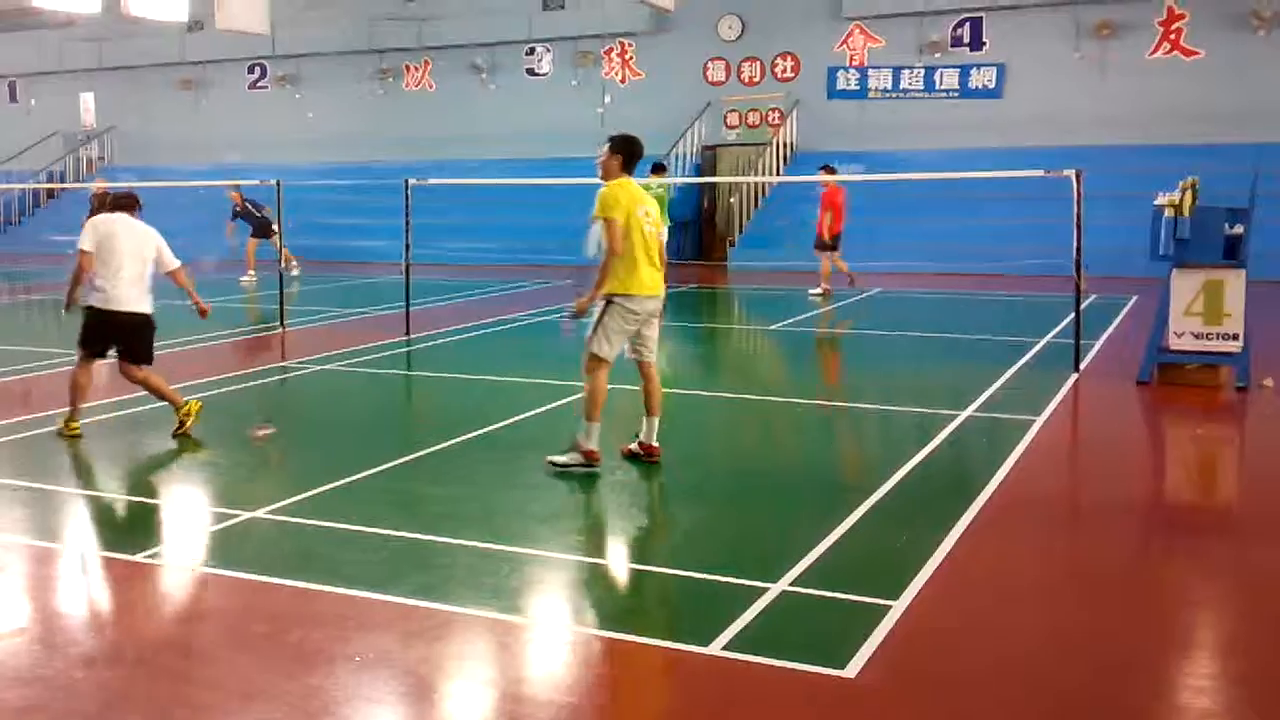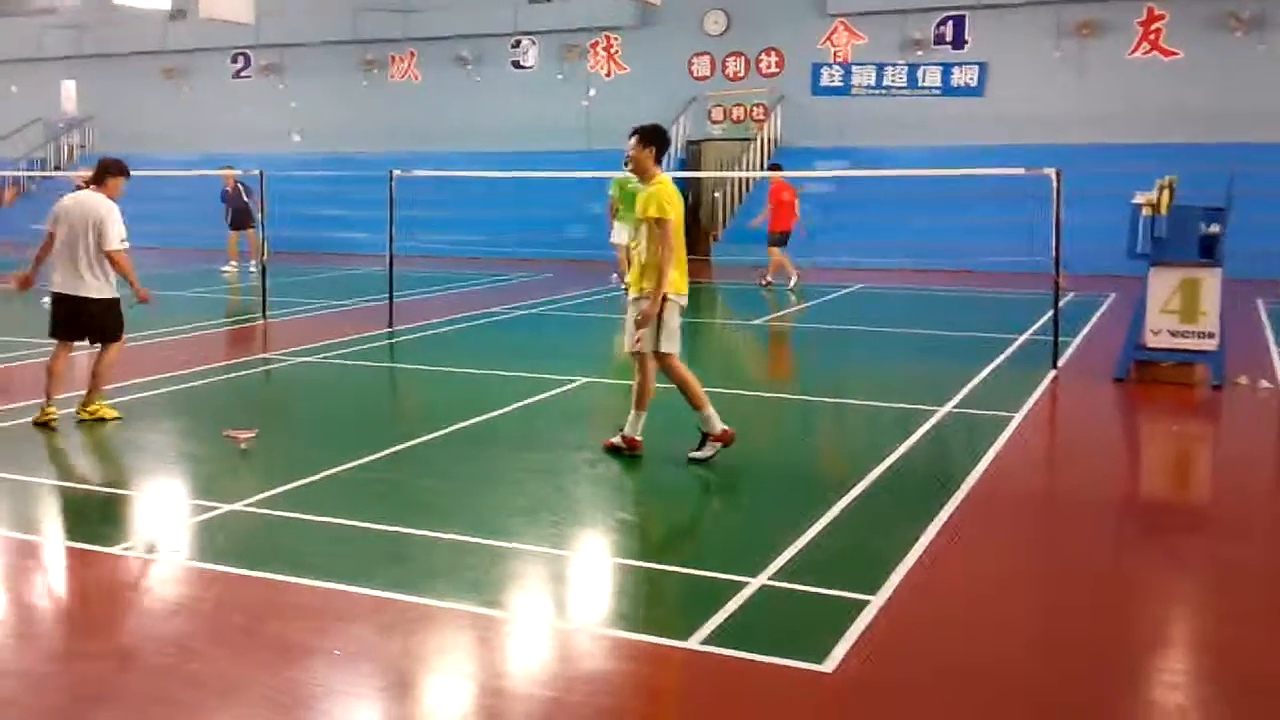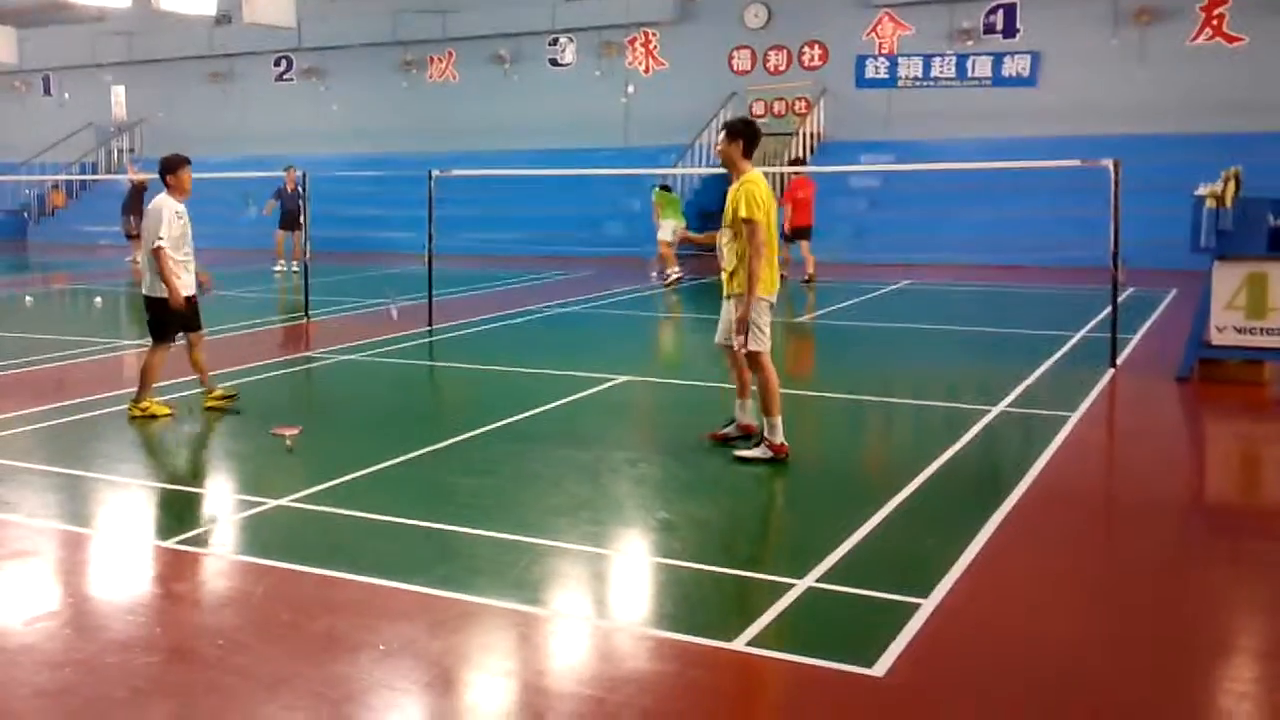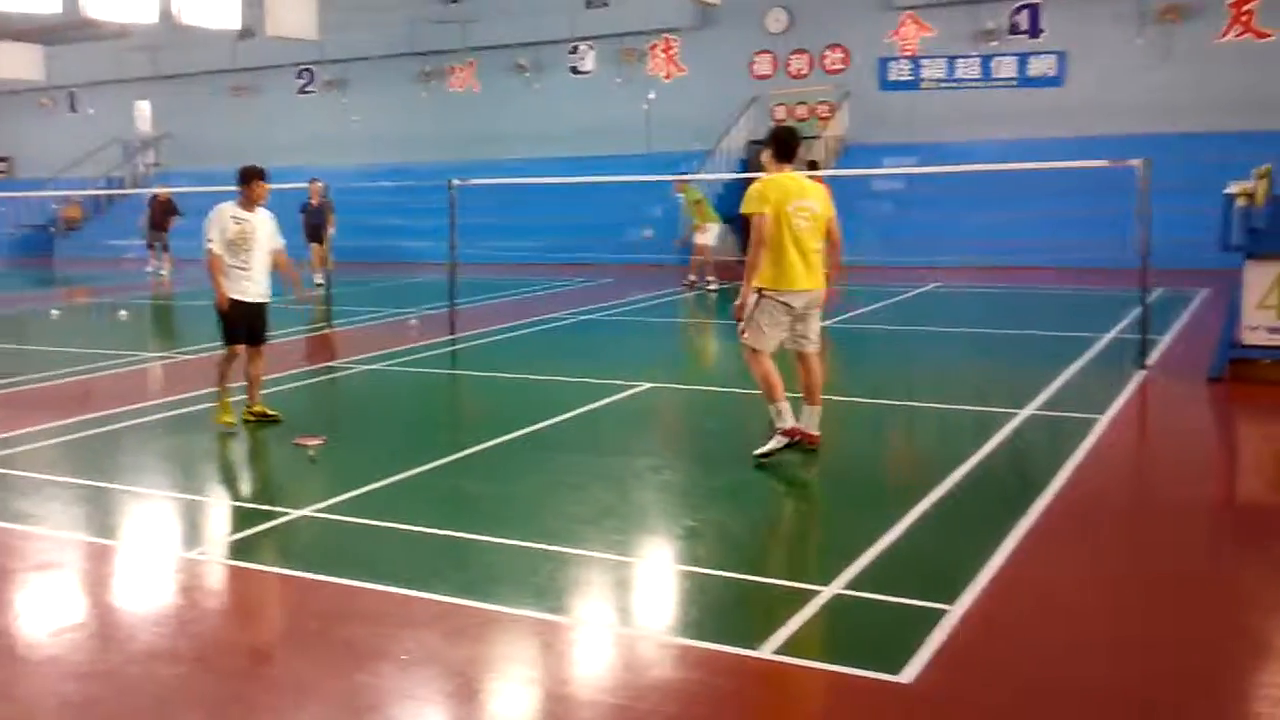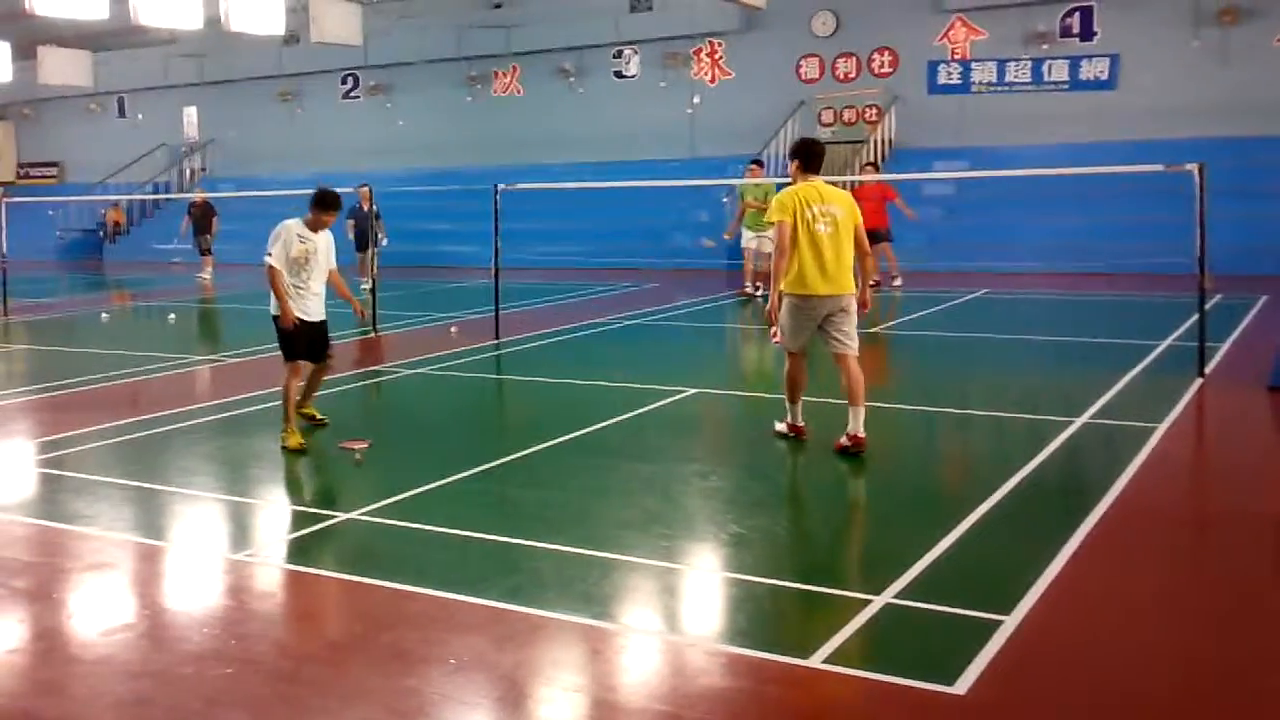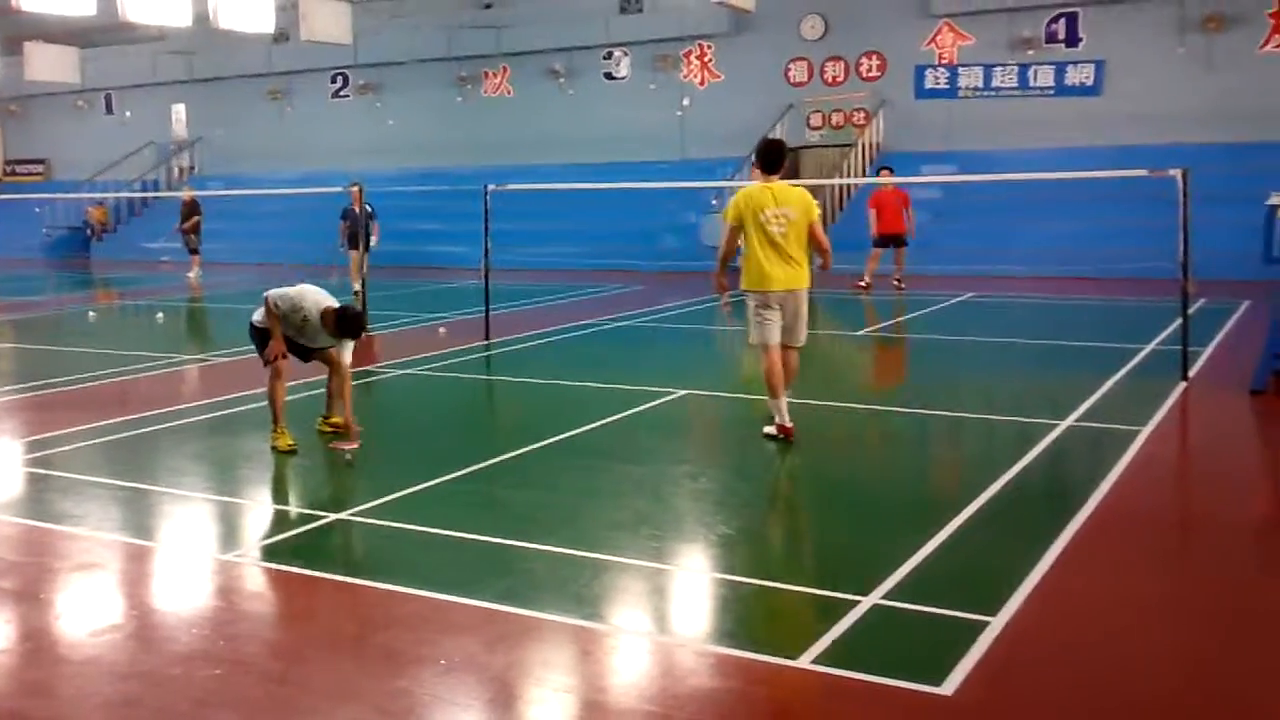
dt=0.5s
person 1, frame 1
left shoulder: (612, 193)
right shoulder: (648, 199)
left elbow: (614, 249)
left wrist: (593, 295)
left hip: (624, 292)
right hip: (652, 292)
left knee: (596, 366)
right knee: (647, 365)
left ankle: (587, 448)
right ankle: (650, 443)
person 1, frame 2
left shoulder: (660, 191)
right shoulder: (651, 190)
left elbow: (668, 250)
left wrist: (654, 300)
right wrist: (638, 294)
left hip: (660, 291)
right hip: (644, 289)
left knee: (668, 363)
right knee: (642, 361)
left ankle: (716, 430)
right ankle: (631, 436)
person 1, frame 3
left shoulder: (748, 188)
right shoulder: (745, 184)
left elbow: (757, 249)
left wrist: (747, 302)
right wrist: (697, 237)
left hip: (750, 287)
right hip: (742, 284)
left knee: (757, 359)
right knee: (735, 351)
left ankle: (775, 442)
right ankle: (745, 422)
person 1, frame 4
left shoulder: (763, 187)
right shoulder: (818, 190)
left elbow: (759, 242)
right elbow: (835, 242)
left wrist: (745, 291)
right wrist: (832, 281)
left hip: (776, 287)
right hip: (812, 286)
left knee: (756, 352)
right knee: (809, 355)
left ankle: (785, 426)
right ankle: (810, 429)
person 1, frame 5
left shoulder: (787, 198)
right shoulder: (845, 198)
left elbow: (782, 249)
right elbow: (864, 250)
left wrist: (773, 296)
right wrist: (864, 290)
left hip: (801, 292)
right hip: (842, 292)
left knee: (795, 355)
right knee: (847, 358)
left ankle: (794, 423)
right ankle: (856, 431)
person 1, frame 6
left shoulder: (743, 199)
right shoulder: (803, 197)
left elbow: (728, 247)
right elbow: (823, 245)
left wrist: (720, 274)
right wrist: (827, 263)
left hip: (761, 286)
right hip: (796, 284)
left knee: (771, 351)
right knee: (791, 348)
left ankle: (783, 423)
right ankle: (781, 412)
person 2, frame 1
left shoulder: (97, 223)
right shoulder: (150, 233)
left elbow: (83, 264)
right elbow: (175, 270)
left wrist: (70, 295)
right wrist: (196, 299)
left hip: (104, 305)
right hip: (139, 311)
left knee: (84, 361)
right knee: (132, 370)
left ankle: (72, 422)
right ankle: (184, 406)
person 2, frame 2
left shoulder: (65, 202)
right shoulder: (108, 209)
left elbow: (48, 243)
right elbow: (115, 255)
left wrist: (33, 271)
right wrist: (137, 287)
left hip: (64, 289)
right hip: (99, 292)
left knee: (62, 347)
right knee: (112, 345)
left ankle: (48, 408)
right ankle: (90, 405)
person 2, frame 3
left shoulder: (178, 205)
right shoulder: (161, 208)
right elbow: (158, 253)
left wrist: (196, 273)
right wrist: (172, 290)
left hip: (184, 289)
right hip: (165, 293)
left knee: (195, 338)
right knee: (161, 345)
left ankle: (211, 393)
right ankle: (140, 402)
person 2, frame 4
left shoulder: (267, 218)
right shoulder: (222, 213)
left elbow: (278, 255)
right elbow: (213, 254)
left wrist: (298, 283)
right wrist: (219, 288)
left hip: (259, 296)
right hip: (233, 295)
left knee: (256, 351)
right knee: (235, 350)
left ankle: (253, 406)
right ankle: (222, 401)
person 2, frame 5
left shoulder: (327, 237)
right shoulder: (287, 230)
left elbow: (331, 273)
right elbow: (273, 269)
left wrist: (353, 301)
right wrist: (285, 307)
left hip: (317, 313)
right hip: (289, 313)
left knee: (322, 364)
right knee: (296, 368)
left ankle: (303, 406)
right ankle: (289, 430)
person 2, frame 6
left shoulder: (344, 330)
right shoulder: (303, 298)
left elbow: (345, 373)
right elbow: (269, 299)
left wrist: (348, 416)
right wrist: (278, 339)
right hip: (266, 326)
left knee: (335, 362)
right knee: (279, 368)
left ankle: (330, 418)
right ankle: (278, 431)
